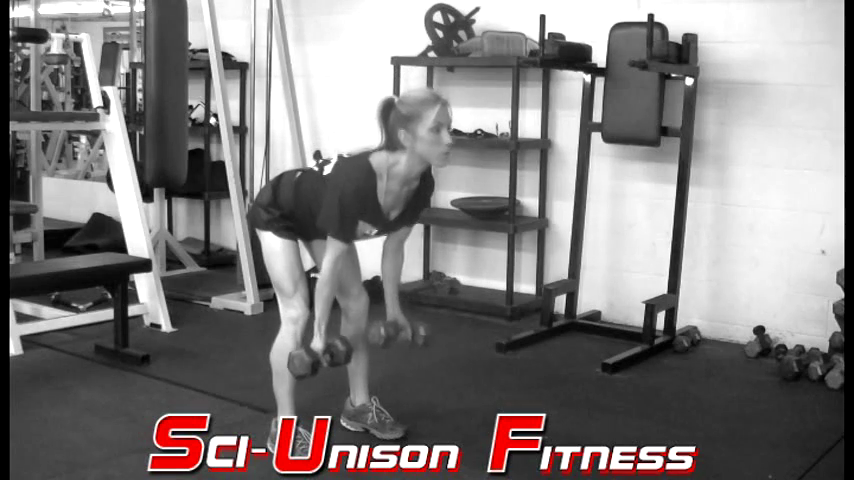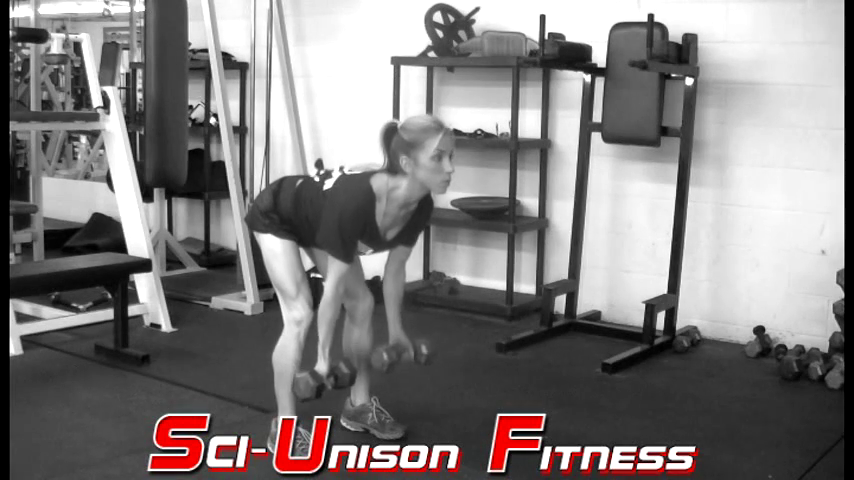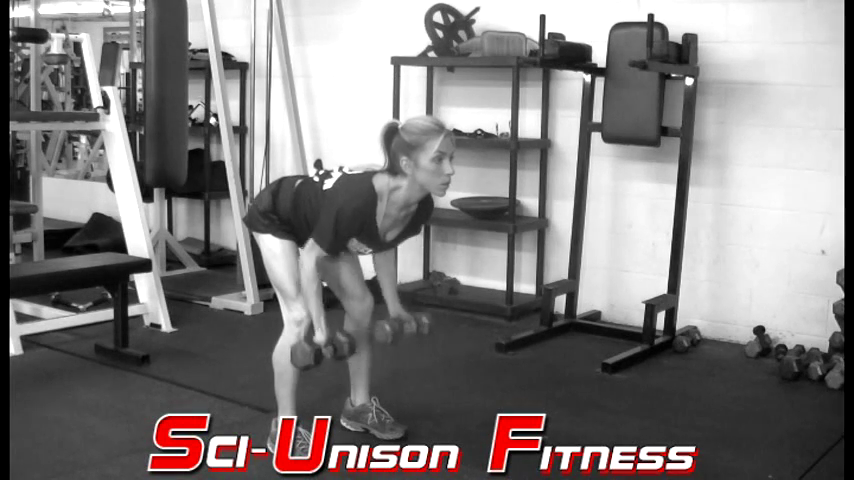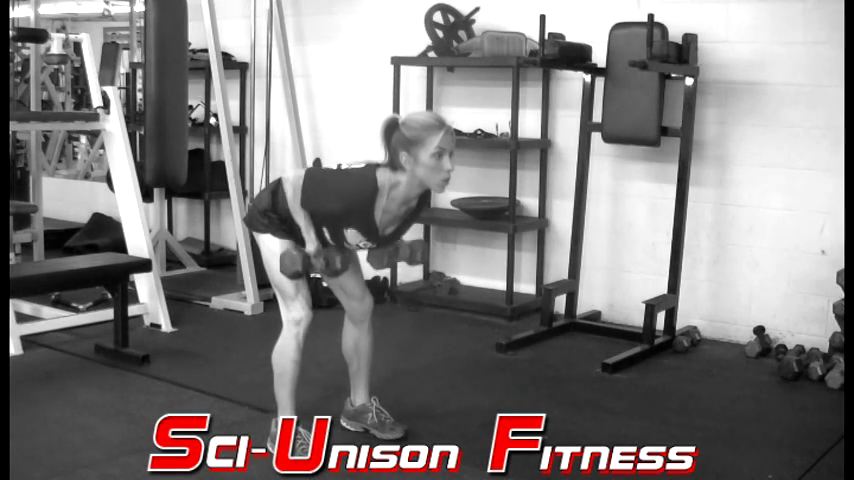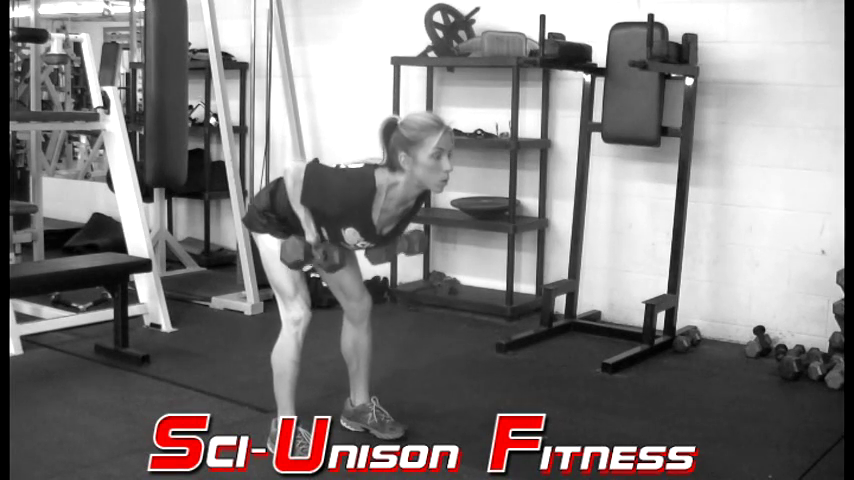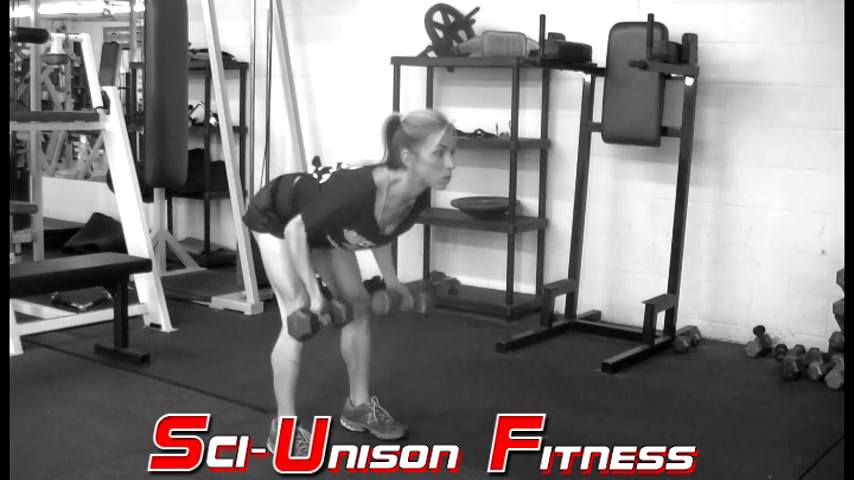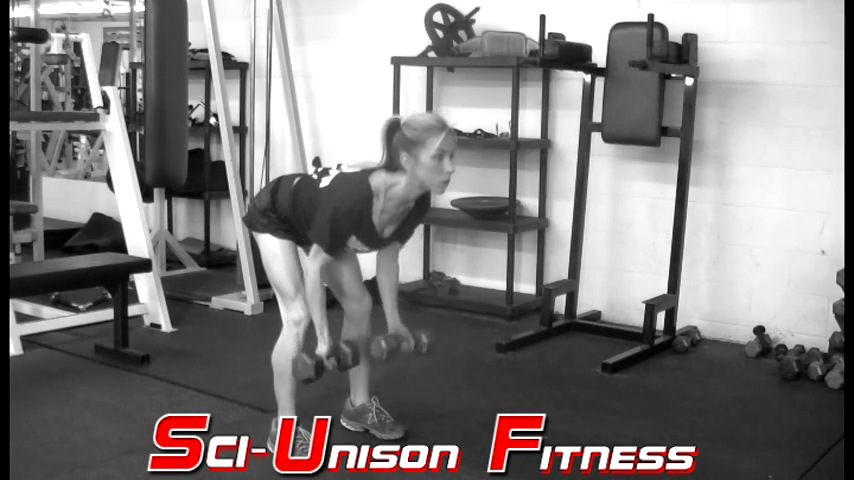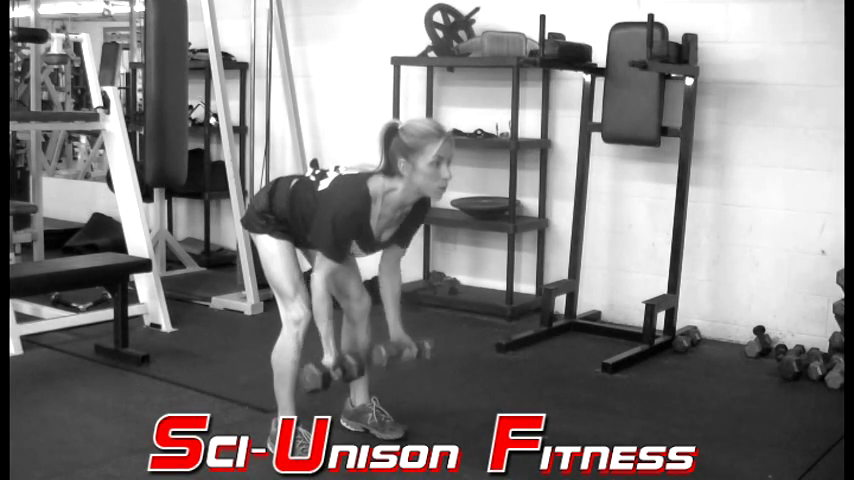
dt=0.4s
person 1, frame 1
left shoulder: (421, 183)
right shoulder: (356, 179)
left elbow: (394, 244)
right elbow: (334, 259)
left wrist: (393, 307)
right wrist: (320, 332)
left hip: (321, 218)
right hip: (279, 213)
left knee: (357, 303)
right knee: (296, 312)
left ankle: (359, 405)
right ankle: (283, 427)
person 1, frame 2
left shoulder: (419, 206)
right shoulder: (355, 201)
left elbow: (395, 268)
right elbow: (335, 283)
left wrist: (395, 329)
right wrist: (323, 355)
left hip: (317, 220)
right hip: (277, 217)
left knee: (362, 303)
right knee: (300, 314)
left ankle: (359, 405)
person 1, frame 3
left shoulder: (421, 206)
right shoulder: (358, 200)
left elbow: (383, 250)
right elbow: (311, 259)
left wrist: (394, 306)
right wrist: (320, 329)
left hip: (319, 221)
right hip: (277, 218)
left knee: (361, 304)
right knee: (299, 315)
left ankle: (359, 405)
person 1, frame 4
left shoulder: (418, 199)
right shoulder: (359, 188)
right elbow: (292, 180)
left wrist: (389, 242)
right wrist: (309, 238)
left hip: (323, 221)
right hip: (277, 217)
left knee: (360, 305)
right knee: (298, 315)
left ankle: (359, 406)
person 1, frame 5
left shoulder: (416, 195)
right shoulder: (358, 188)
right elbow: (294, 172)
left wrist: (388, 235)
right wrist: (309, 229)
left hip: (326, 225)
right hip: (276, 217)
left knee: (359, 306)
right knee: (298, 315)
left ankle: (359, 405)
person 1, frame 6
left shoulder: (417, 198)
right shoulder: (358, 190)
left elbow: (378, 231)
right elbow: (295, 229)
left wrist: (391, 280)
right wrist: (314, 295)
left hip: (323, 226)
right hip: (276, 216)
left knee: (359, 307)
right knee: (298, 315)
left ankle: (359, 406)
person 1, frame 7
left shoulder: (417, 202)
right shoulder: (354, 197)
left elbow: (387, 256)
right elbow: (315, 265)
left wrist: (393, 320)
right wrist: (323, 338)
left hip: (318, 221)
right hip: (275, 217)
left knee: (359, 305)
right knee: (298, 315)
left ankle: (359, 406)
person 1, frame 8
left shoulder: (416, 205)
right shoulder: (351, 201)
left elbow: (390, 266)
right elbow: (323, 277)
left wrist: (396, 330)
right wrist: (329, 350)
left hip: (316, 224)
right hip: (273, 218)
left knee: (360, 305)
right knee: (297, 314)
left ankle: (359, 405)
